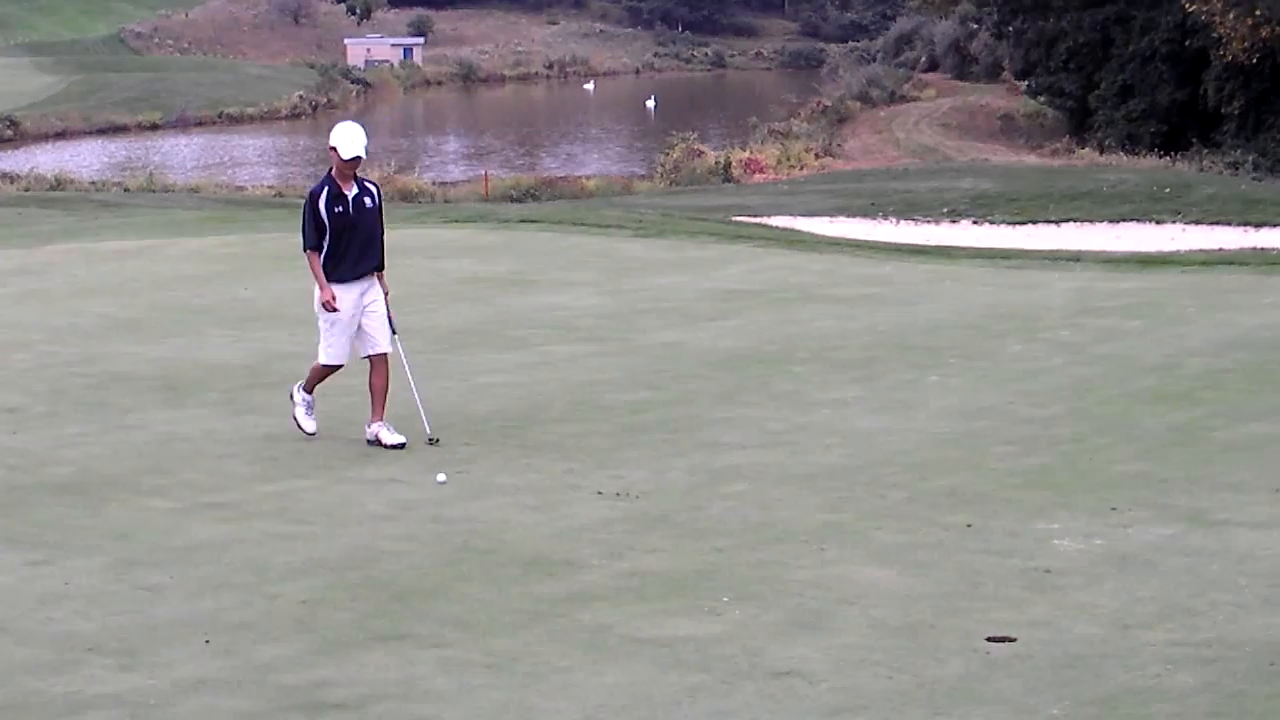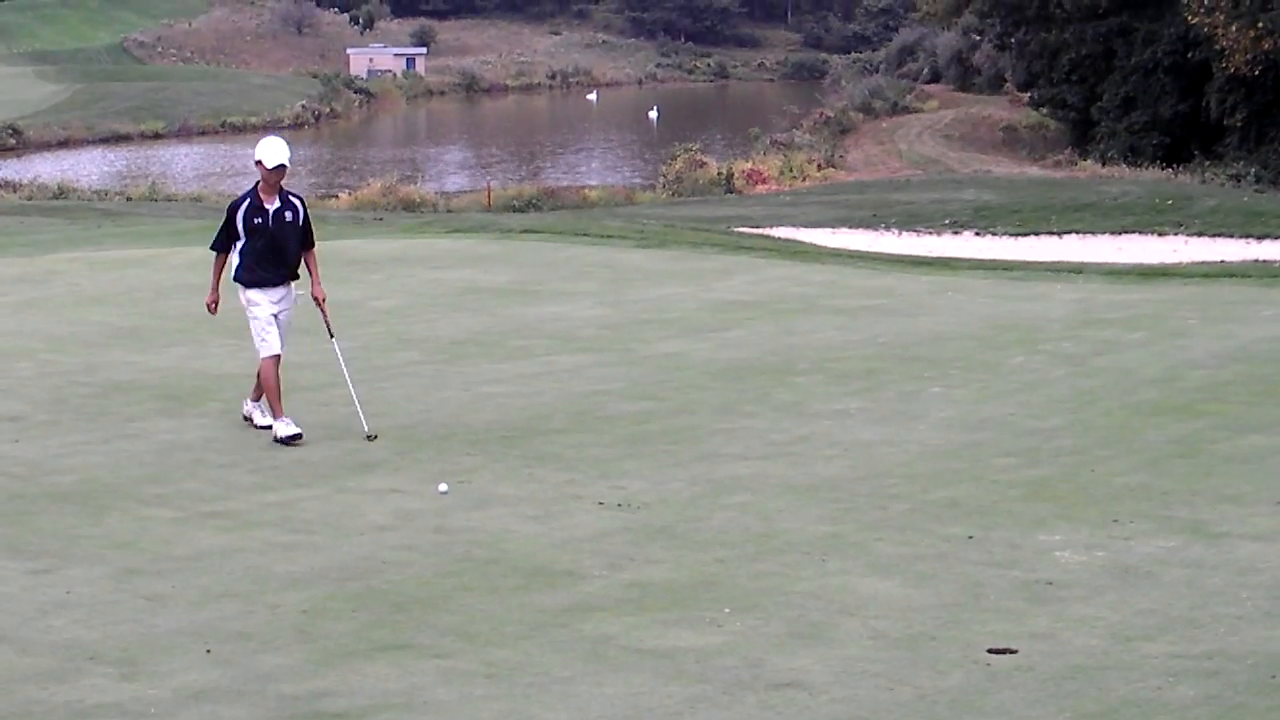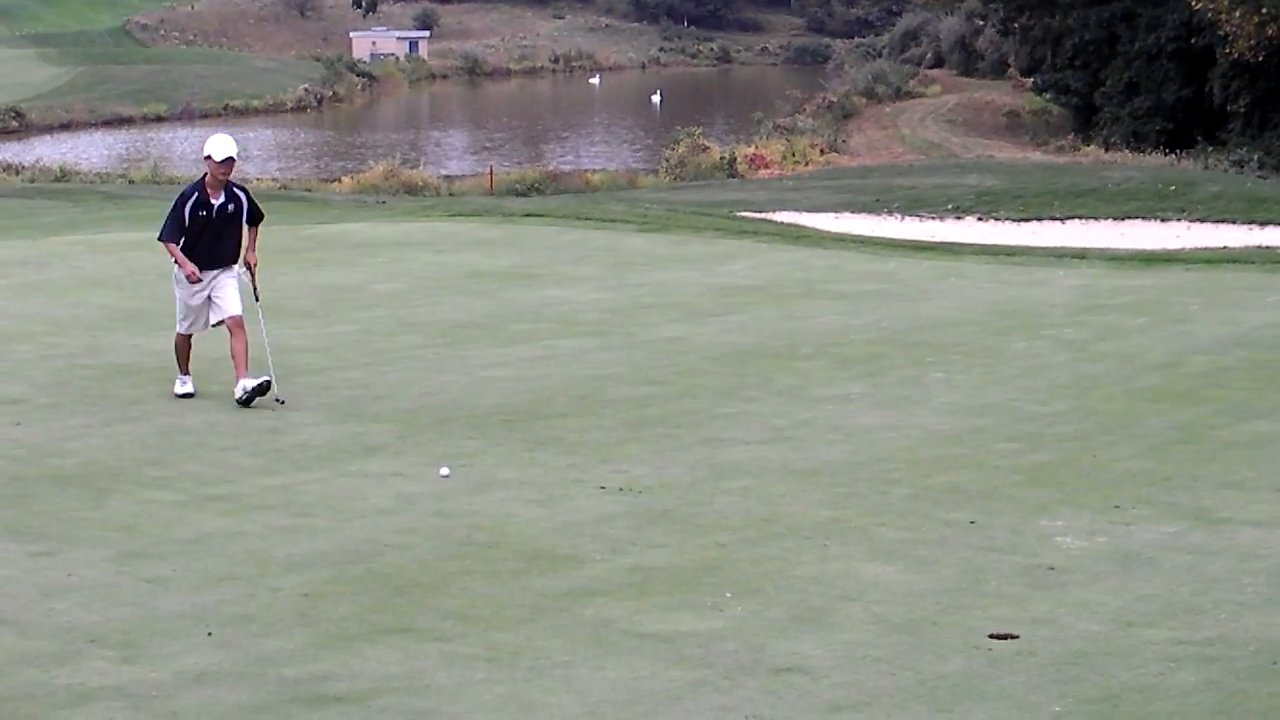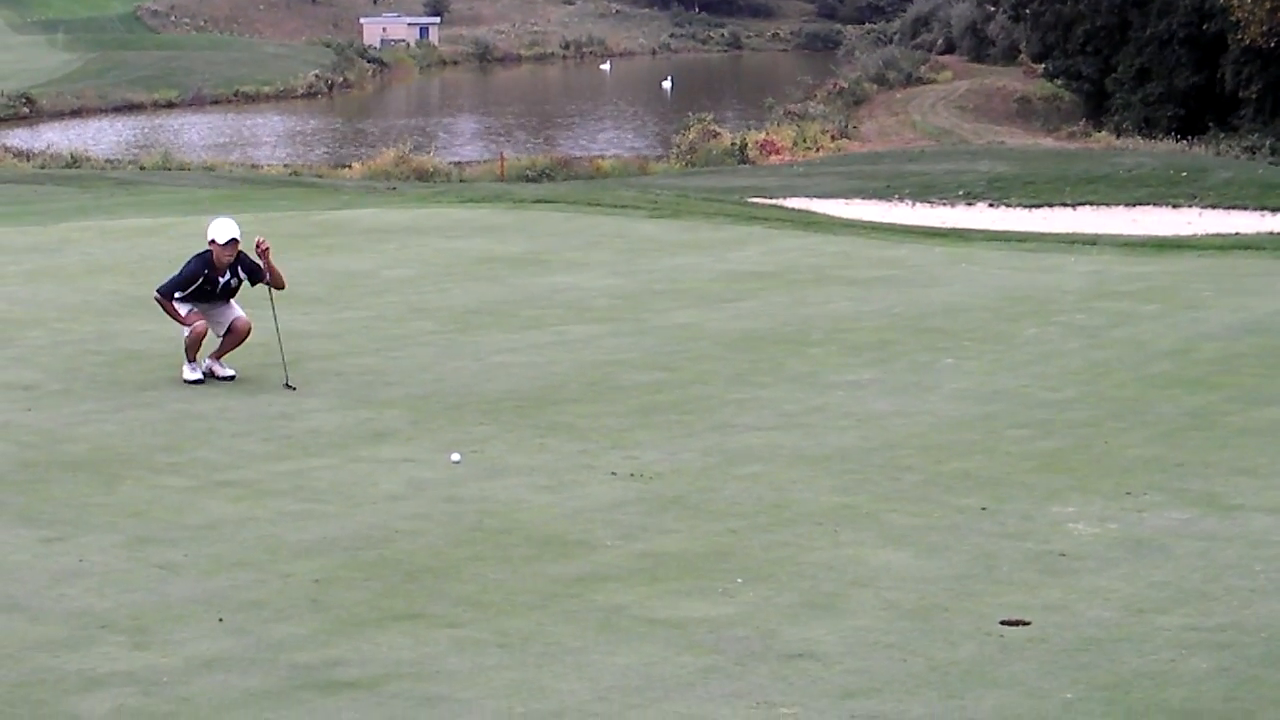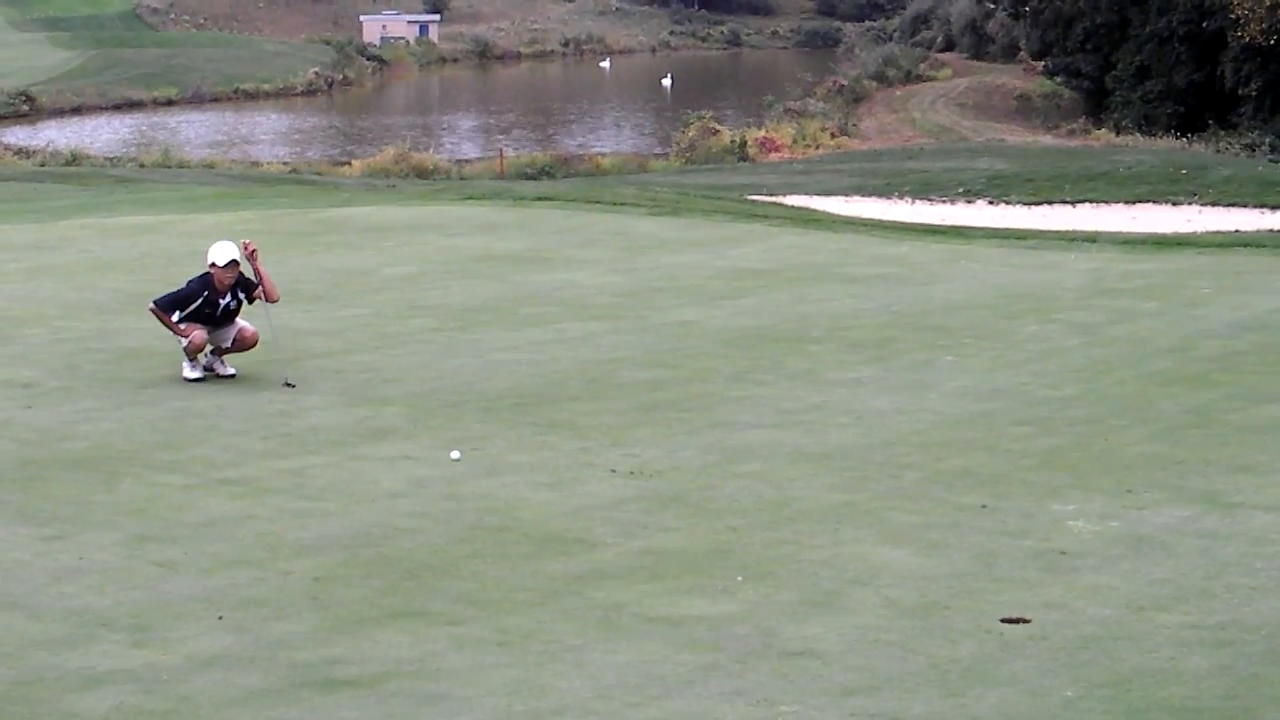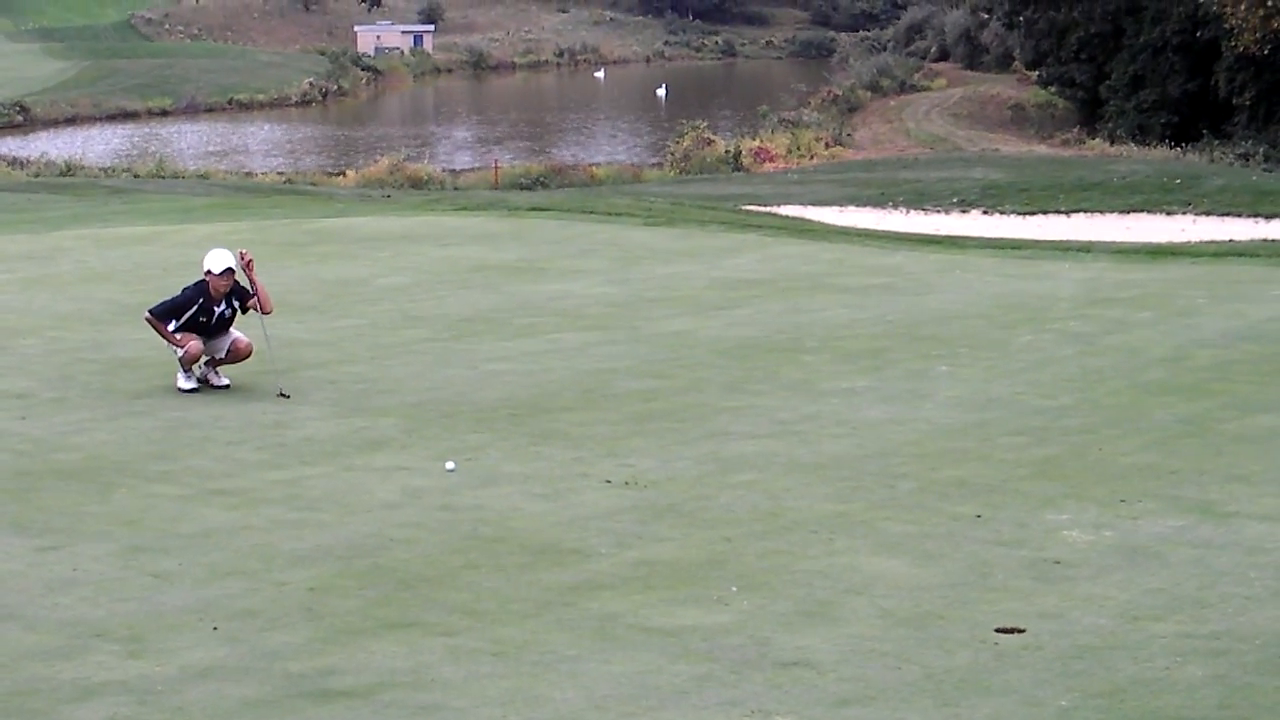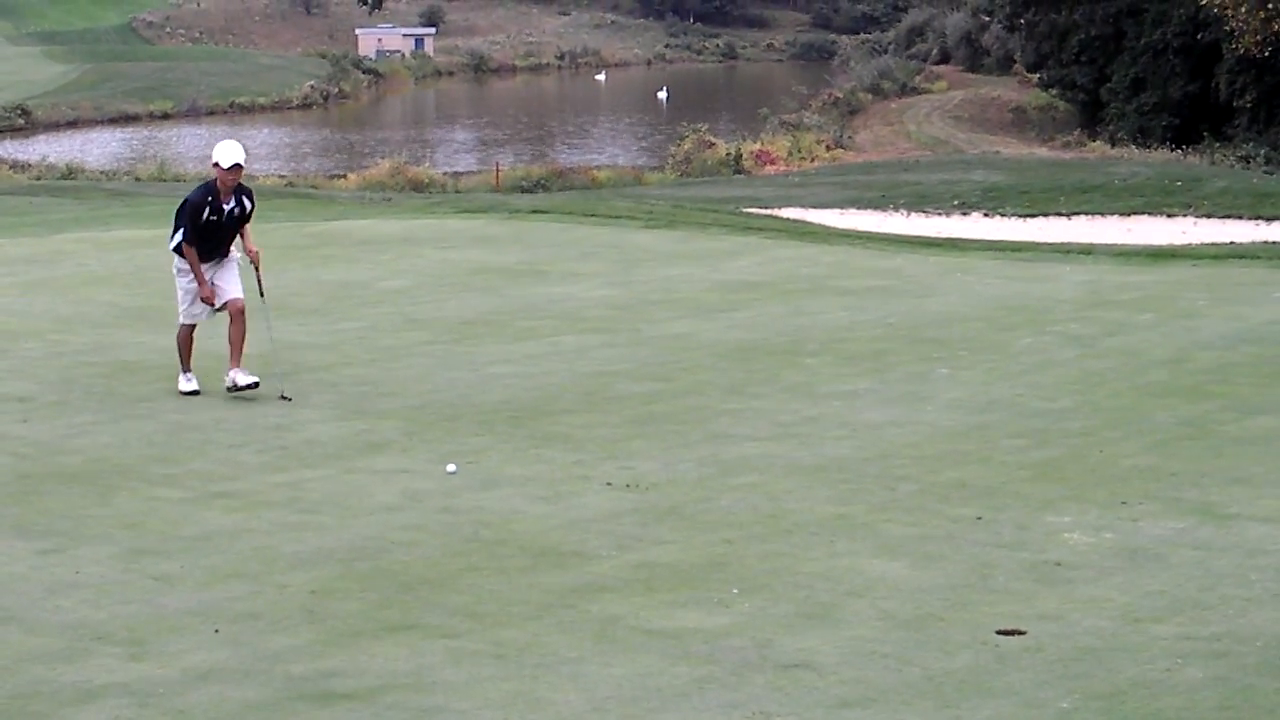
dt=0.7s
person 1, frame 1
left shoulder: (371, 191)
right shoulder: (319, 196)
right elbow: (312, 248)
left wrist: (381, 278)
right wrist: (323, 288)
left hip: (369, 286)
right hip: (335, 290)
left knee: (380, 355)
right knee: (333, 359)
left ankle: (377, 426)
right ankle: (304, 394)
person 1, frame 2
left shoulder: (296, 204)
right shoulder: (241, 207)
left elbow: (307, 247)
right elbow: (222, 249)
left wrist: (316, 283)
right wrist: (214, 289)
left hip: (285, 289)
right hip: (255, 291)
left knee: (275, 354)
right knee: (270, 354)
left ankle: (253, 405)
right ankle: (280, 420)
person 1, frame 3
left shoulder: (240, 195)
right shoulder: (189, 197)
left elbow: (255, 220)
right elbow: (168, 238)
left wrist: (250, 250)
right wrist: (185, 263)
left hip: (225, 271)
right hip: (192, 273)
left knee: (236, 321)
right knee: (186, 330)
left ankle: (243, 383)
right ankle: (184, 377)
person 1, frame 4
left shoulder: (242, 263)
right shoulder: (197, 268)
left elbow: (279, 285)
right elbow: (160, 295)
left wrist: (267, 260)
right wrist: (183, 319)
left hip: (219, 302)
right hip: (188, 302)
left knee: (243, 326)
right knee: (200, 327)
left ankle: (213, 361)
right ankle: (190, 364)
person 1, frame 5
left shoulder: (240, 283)
right shoulder: (198, 289)
left elbow: (273, 297)
right elbow: (155, 307)
left wrist: (256, 264)
right wrist: (179, 331)
left hip: (222, 326)
right hip: (191, 325)
left knee: (250, 337)
right knee: (199, 339)
left ankle: (214, 357)
right ankle: (190, 361)
person 1, frame 6
left shoulder: (236, 292)
right shoulder: (193, 297)
left elbow: (266, 309)
right elbow: (150, 316)
left wrist: (251, 275)
right wrist: (175, 341)
left hip: (217, 336)
right hip: (187, 335)
left knee: (244, 348)
right knee: (195, 349)
left ankle: (208, 369)
right ankle: (185, 373)
person 1, frame 7
left shoulder: (245, 196)
right shoulder: (198, 200)
right elbow: (188, 245)
left wrist: (248, 244)
right wrist: (202, 283)
left hip: (224, 259)
right hip: (191, 262)
left knee: (237, 308)
right knee: (189, 322)
left ankle: (235, 373)
right ankle: (186, 374)
